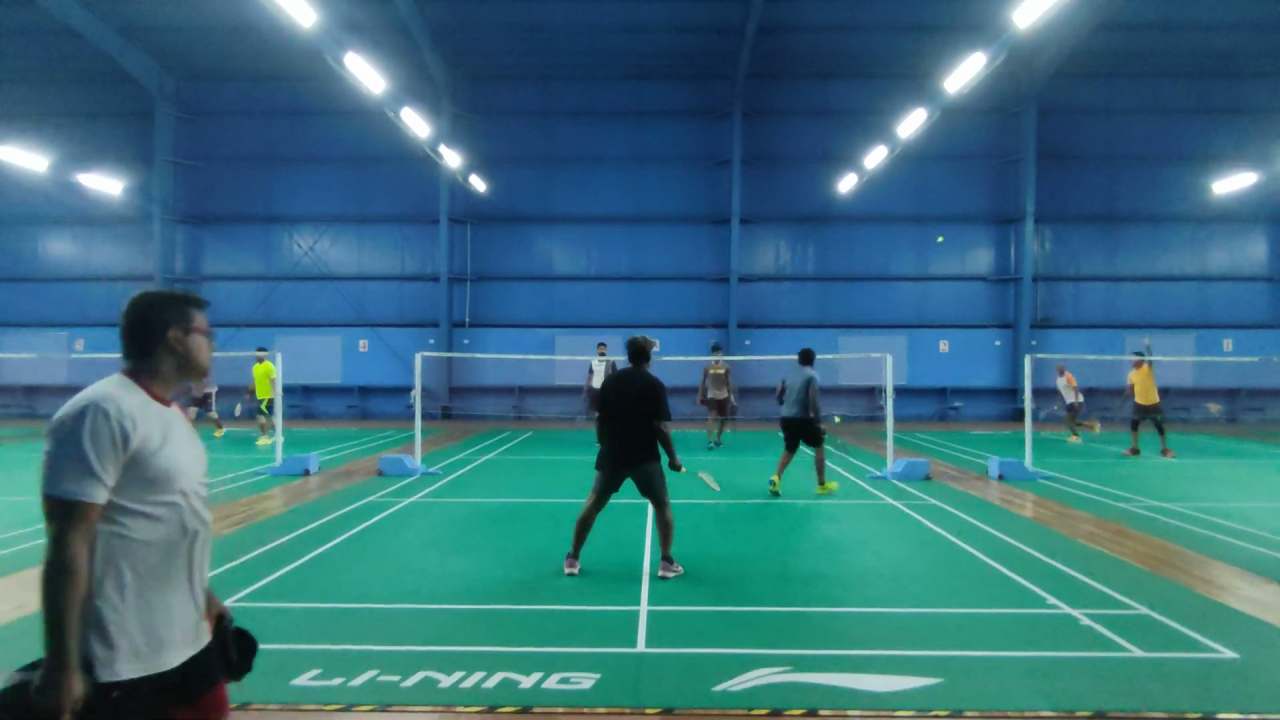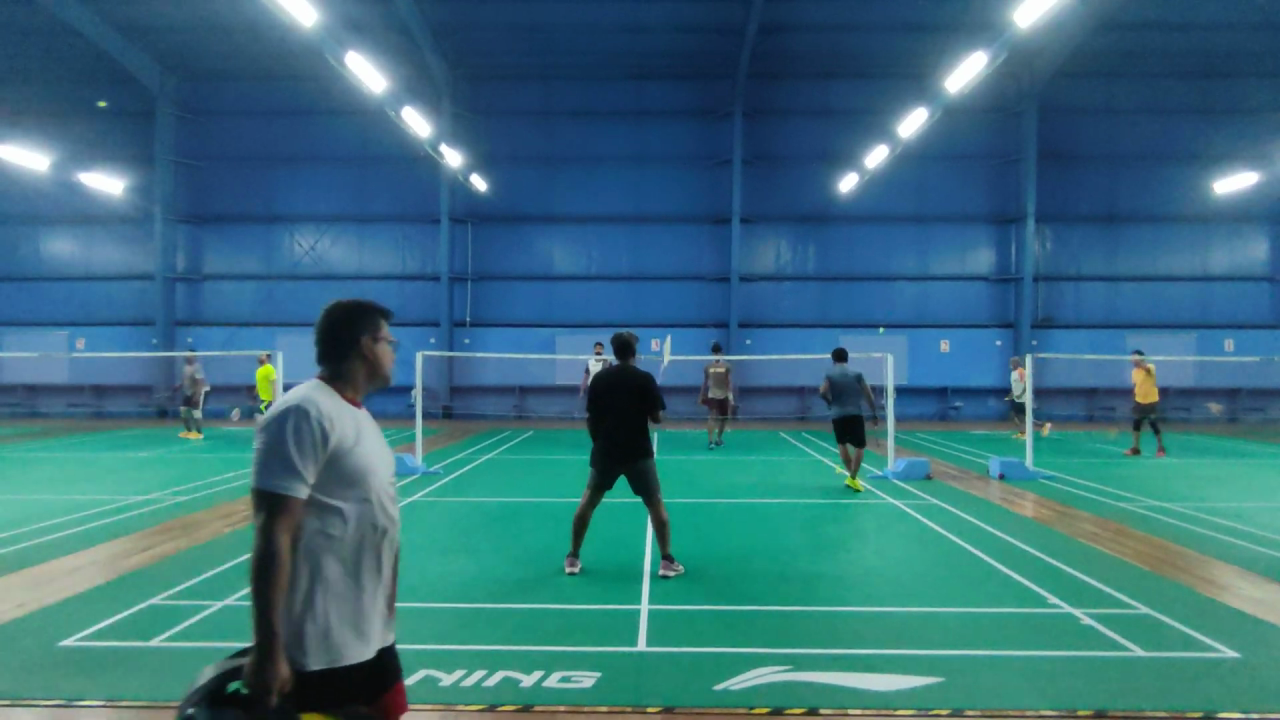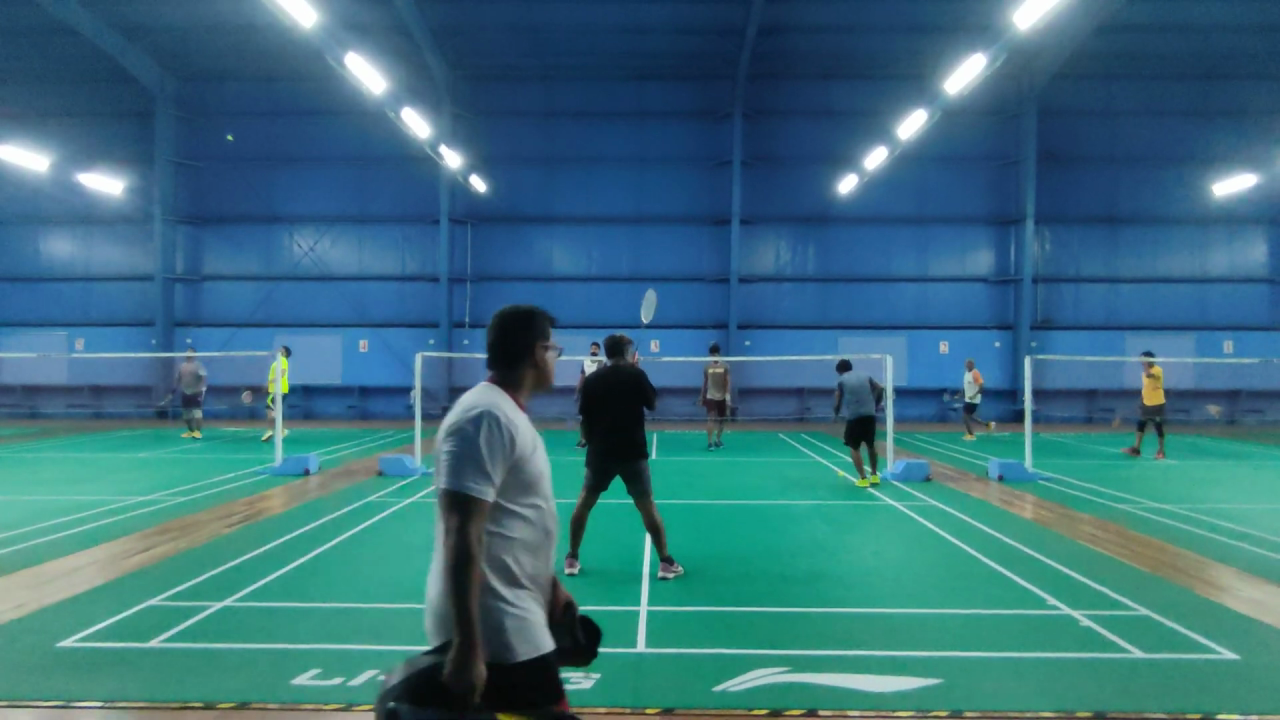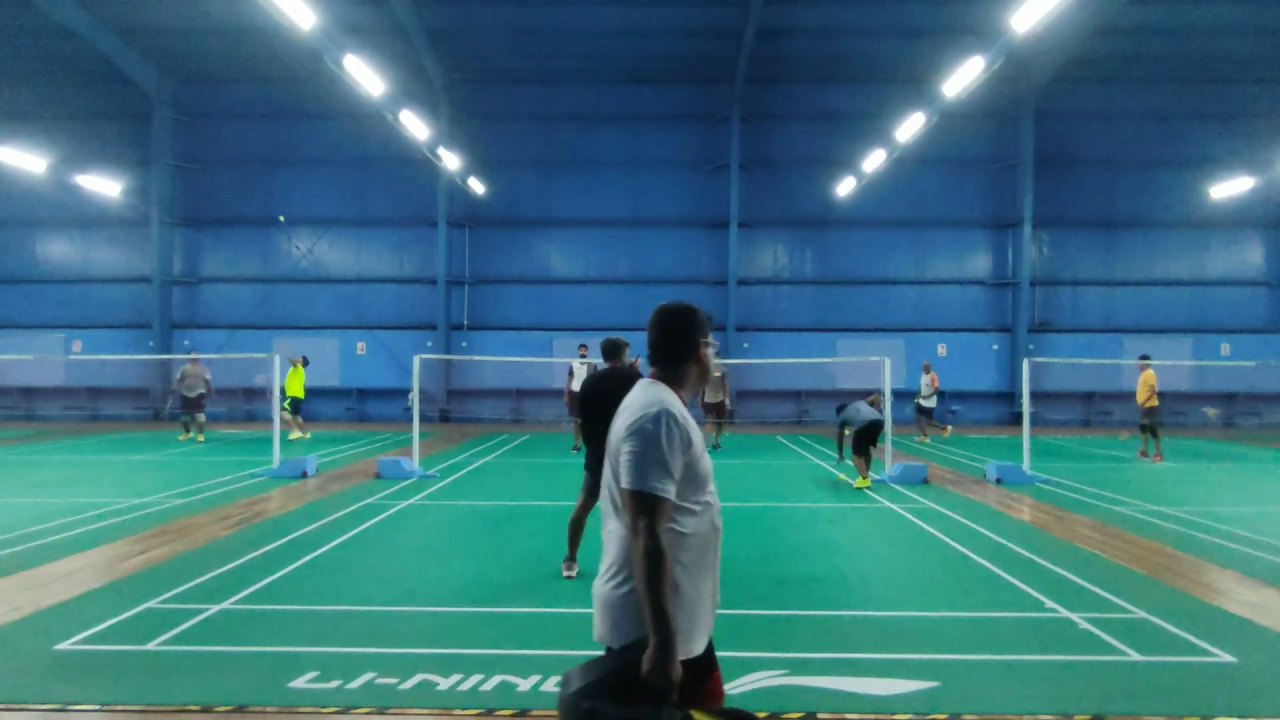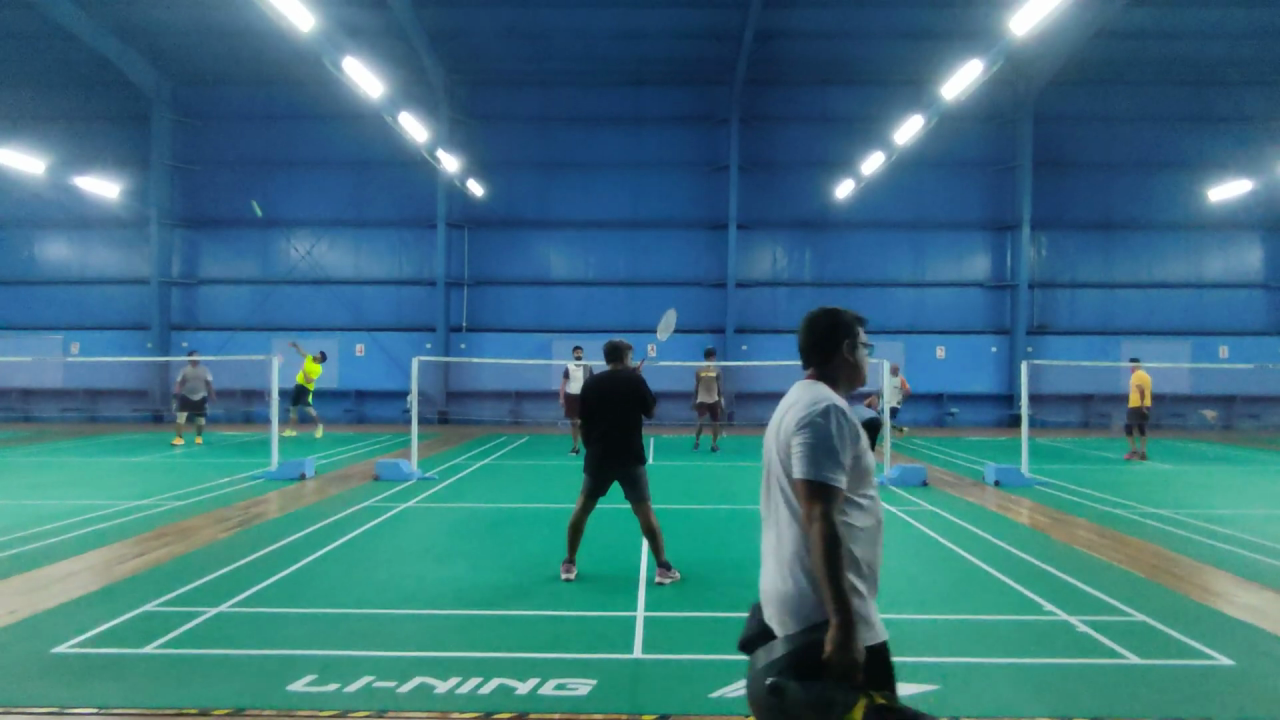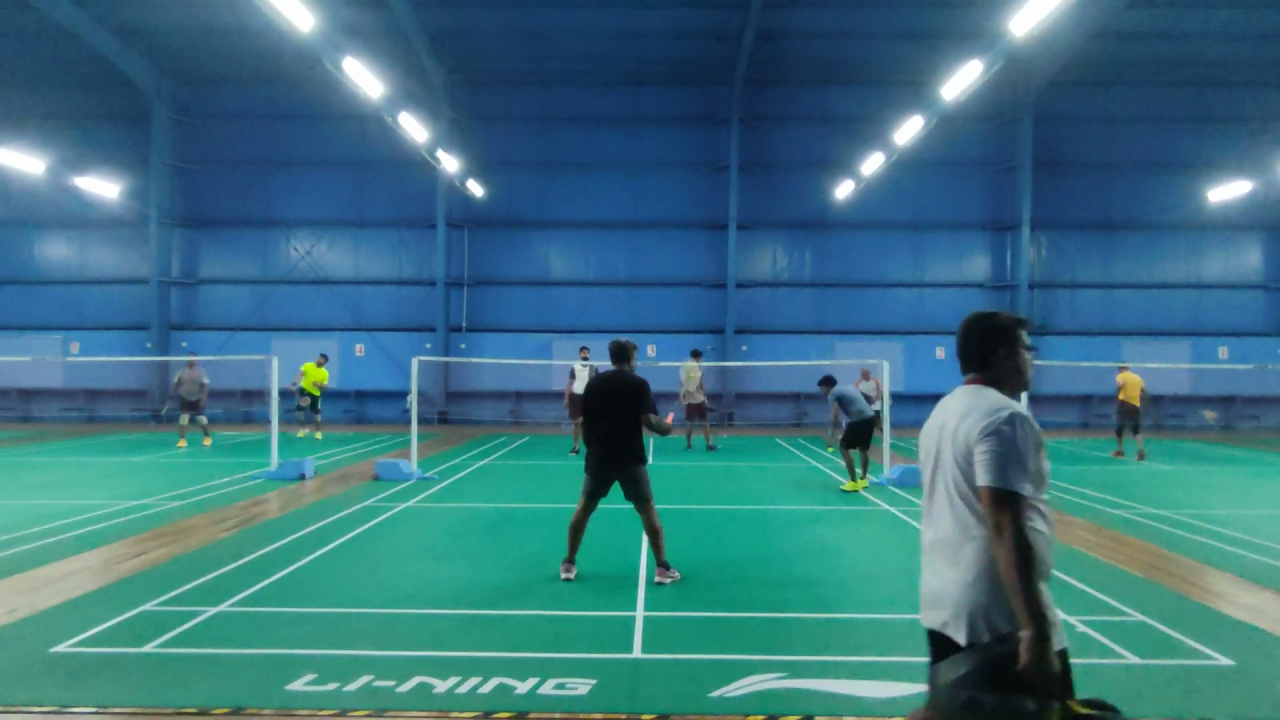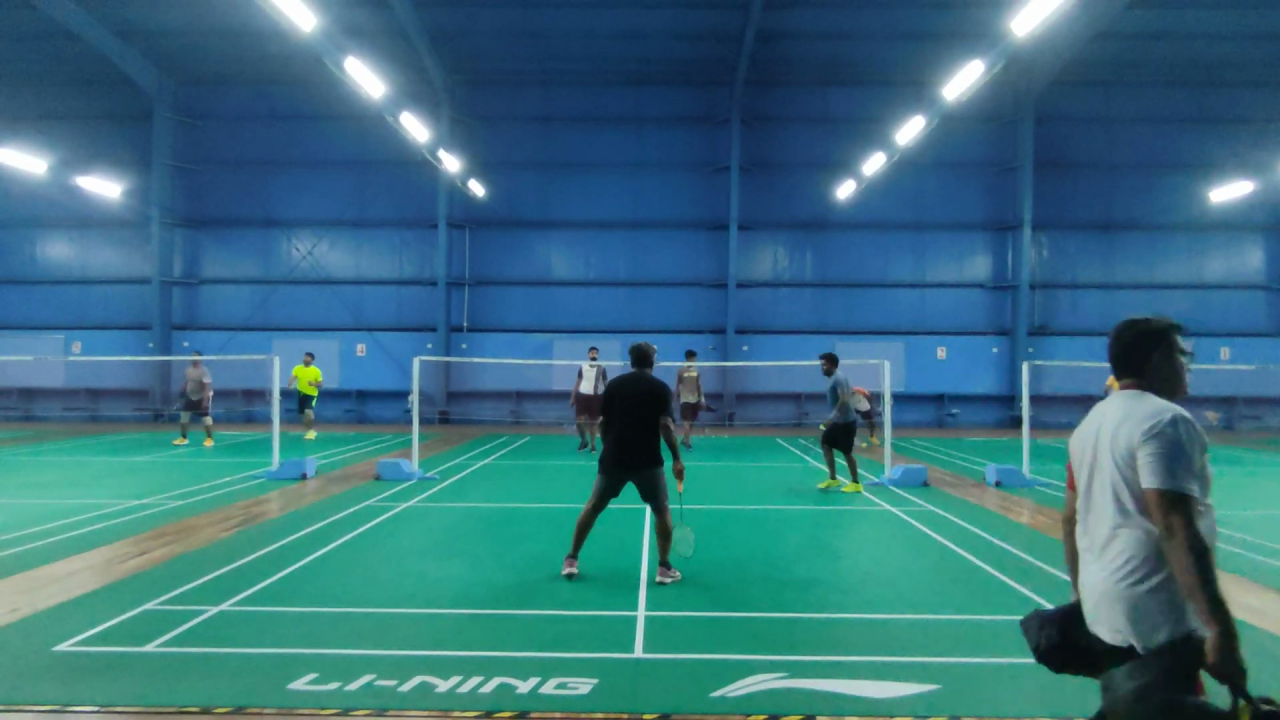
dt=0.4s
person 1, frame 1
left shoulder: (172, 412)
right shoulder: (102, 414)
right elbow: (68, 545)
left wrist: (205, 597)
right wrist: (61, 666)
right hip: (122, 653)
person 1, frame 2
left shoulder: (356, 415)
right shoulder: (303, 416)
right elbow: (272, 538)
right wrist: (269, 651)
left hip: (367, 632)
right hip: (318, 643)
person 1, frame 3
left shoulder: (505, 414)
right shoulder: (488, 420)
right elbow: (463, 538)
left wrist: (551, 588)
right wrist: (467, 646)
left hip: (505, 616)
right hip: (497, 626)
person 1, frame 4
left shoulder: (661, 407)
right shoulder: (660, 416)
right elbow: (647, 536)
right wrist: (662, 643)
left hip: (678, 618)
right hip: (647, 624)
left knee: (704, 709)
person 1, frame 5
left shoulder: (797, 403)
right shoulder: (828, 411)
right elbow: (821, 522)
right wrist: (843, 622)
left hip: (792, 600)
right hip: (823, 608)
person 1, frame 6
left shoulder: (944, 413)
right shoulder: (1004, 419)
right elbow: (1008, 531)
right wrist: (1038, 632)
left hip: (943, 602)
right hip: (998, 614)
person 1, frame 7
left shoulder: (1092, 422)
right shoulder: (1165, 423)
left elbow: (1071, 518)
right elbow: (1178, 532)
left wrist: (1083, 593)
right wrist: (1220, 628)
left hip: (1104, 602)
right hip: (1153, 615)
person 2, frame 1
left shoulder: (611, 381)
right shoulder: (655, 385)
left elbow: (599, 419)
right elbow: (661, 427)
right wrist: (672, 457)
left hip: (612, 456)
right hip: (644, 457)
left knee: (593, 504)
right knee: (662, 506)
left ankle: (573, 558)
right ankle: (666, 562)
person 2, frame 2
left shoulder: (599, 378)
right shoulder: (644, 379)
left elbow: (590, 418)
right elbow: (657, 418)
right wrist: (653, 412)
left hip: (605, 452)
right hip: (638, 453)
left knee: (588, 502)
right knee: (655, 504)
left ankle: (573, 557)
right ankle: (667, 561)
person 2, frame 3
left shoulder: (593, 380)
right shoulder: (636, 375)
left elbow: (584, 419)
right elbow: (652, 404)
left hip: (601, 453)
right hip: (633, 453)
left knee: (584, 504)
right knee: (647, 507)
left ankle: (572, 559)
right ankle: (666, 563)
person 2, frame 4
left shoulder: (589, 382)
right shoulder: (633, 377)
left elbow: (582, 421)
left hip: (598, 455)
left knee: (583, 506)
left ankle: (570, 561)
person 2, frame 5
left shoulder: (590, 384)
right shoulder: (635, 381)
left elbow: (583, 422)
right elbow: (650, 413)
left hip: (598, 457)
right hip: (630, 458)
left knee: (582, 508)
right knee: (644, 511)
left ankle: (569, 564)
right ankle: (663, 568)
person 2, frame 6
left shoulder: (594, 383)
right shoulder: (639, 384)
left elbow: (585, 422)
right elbow: (648, 420)
right wrist: (665, 428)
left hip: (599, 458)
right hip: (631, 459)
left knee: (583, 509)
right knee: (647, 511)
left ankle: (569, 563)
right ankle: (662, 568)
person 2, frame 7
left shoulder: (614, 385)
right shoulder: (660, 388)
left elbow: (604, 422)
right elbow: (666, 425)
right wrist: (677, 459)
left hip: (613, 459)
right hip: (648, 461)
left knee: (593, 507)
right knee: (662, 512)
left ankle: (571, 560)
right ankle: (664, 568)
